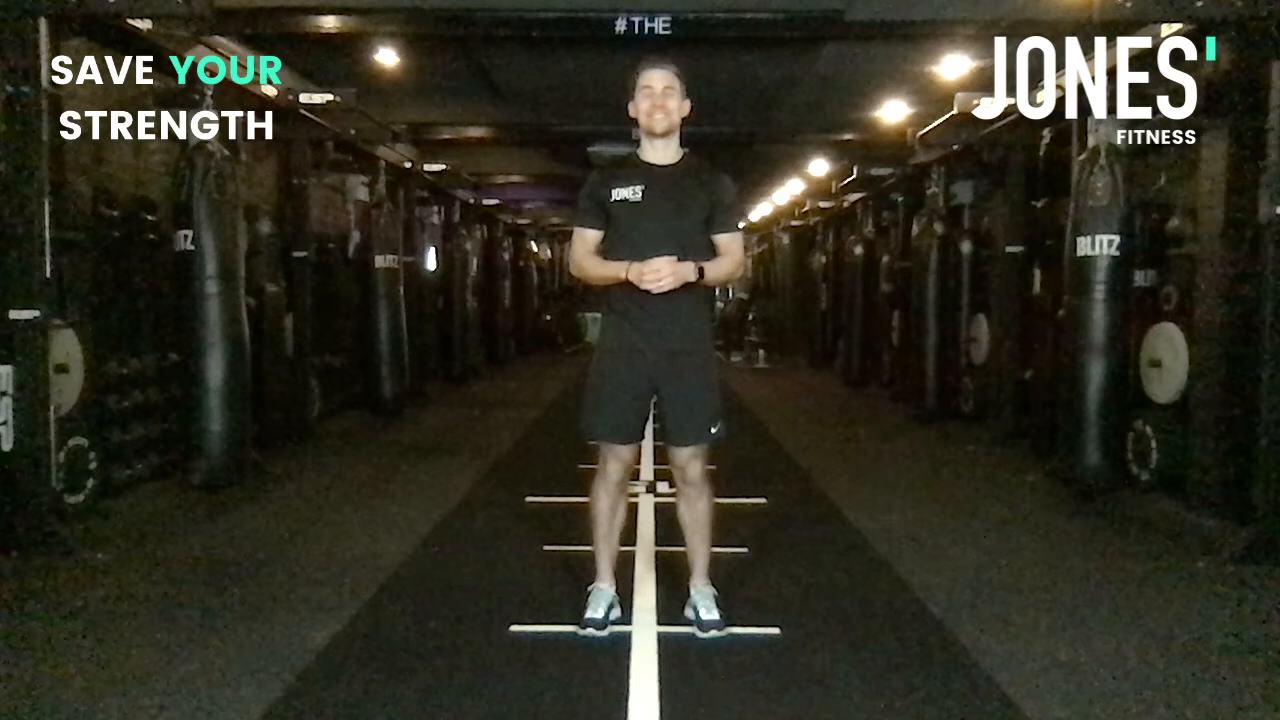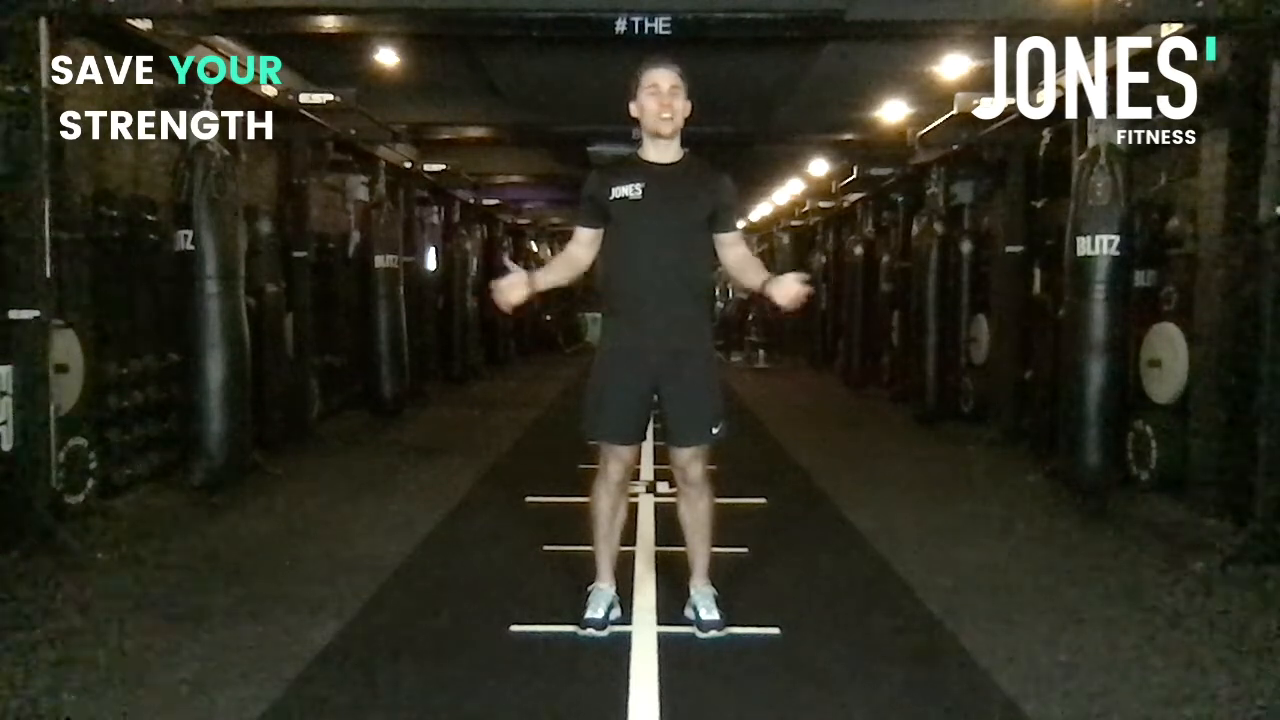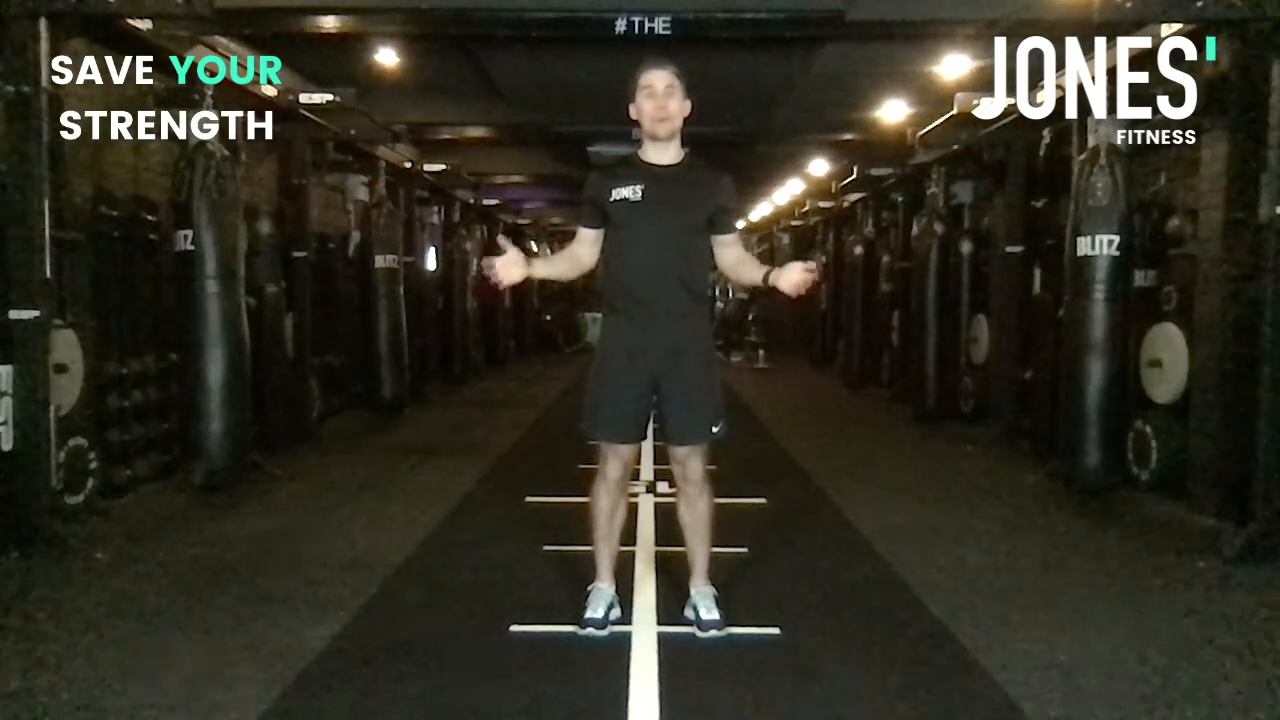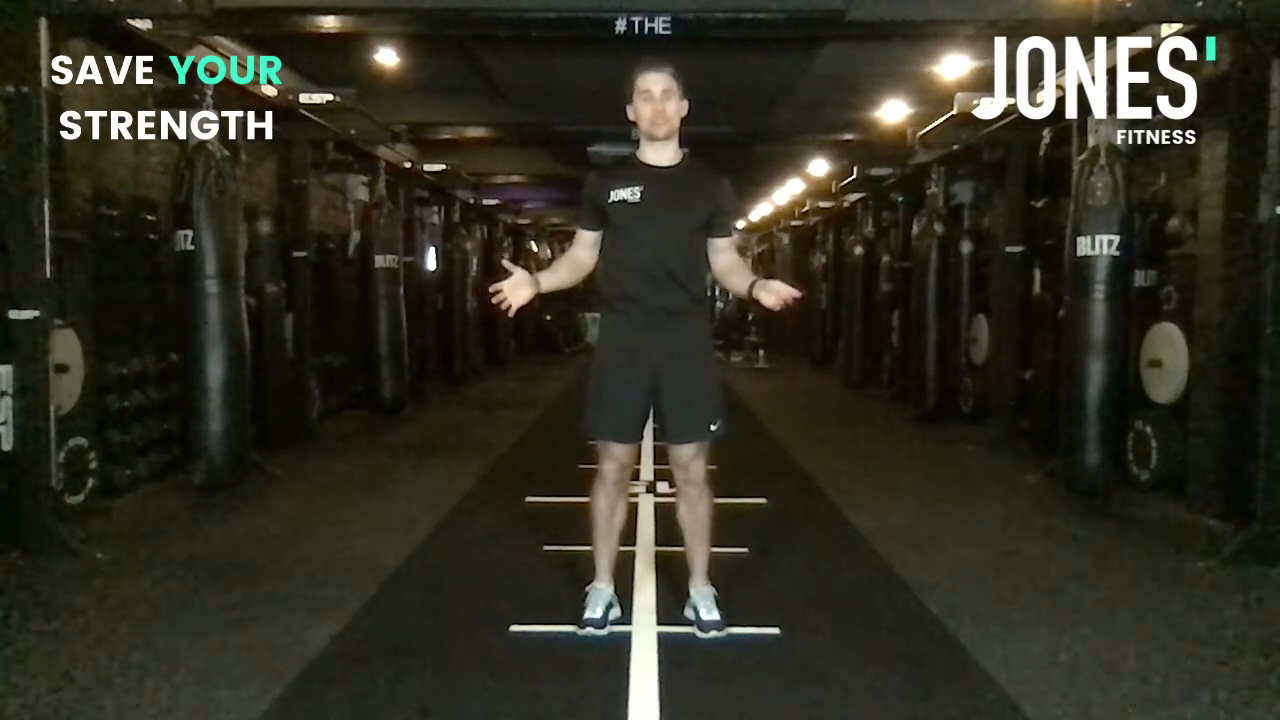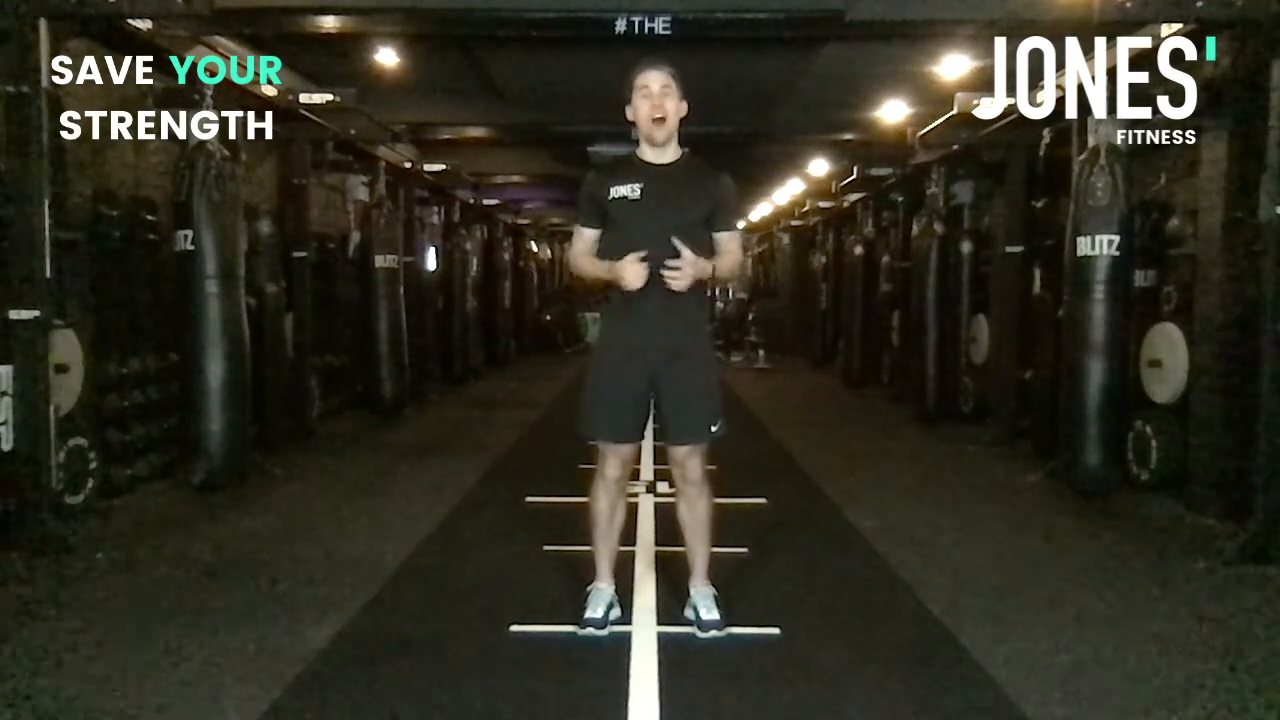
dt=1s
person 1, frame 1
left shoulder: (711, 182)
right shoulder: (606, 181)
left elbow: (734, 261)
right elbow: (579, 259)
left wrist: (690, 270)
right wrist: (629, 271)
left hip: (689, 349)
right hip: (622, 346)
left knee: (691, 469)
right knee: (613, 465)
left ankle: (700, 588)
right ankle: (603, 586)
person 1, frame 2
left shoulder: (712, 182)
right shoulder: (606, 180)
left elbow: (734, 254)
right elbow: (579, 253)
left wrist: (770, 283)
right wrist: (530, 280)
left hip: (689, 348)
right hip: (623, 346)
left knee: (692, 469)
right knee: (614, 467)
left ankle: (700, 589)
right ankle: (604, 588)
person 1, frame 3
left shoulder: (712, 183)
right shoulder: (606, 181)
left elbow: (730, 257)
right elbow: (582, 254)
left wrist: (772, 275)
right wrist: (527, 266)
left hip: (688, 347)
right hip: (623, 345)
left knee: (692, 468)
right knee: (613, 466)
left ankle: (700, 590)
right ankle: (604, 588)
person 1, frame 4
left shoulder: (710, 185)
right shoulder: (604, 183)
left elbow: (724, 260)
right elbow: (581, 256)
left wrist: (755, 285)
right wrist: (536, 281)
left hip: (687, 344)
right hip: (622, 344)
left knee: (691, 469)
right knee: (612, 467)
left ankle: (700, 589)
right ankle: (602, 588)
person 1, frame 5
left shoulder: (711, 182)
right shoulder: (604, 180)
left elbow: (734, 256)
right elbow: (577, 255)
left wrist: (703, 269)
right wrist: (613, 269)
left hip: (687, 345)
right hip: (621, 343)
left knee: (690, 468)
right knee: (612, 465)
left ankle: (700, 589)
right ankle: (603, 587)
